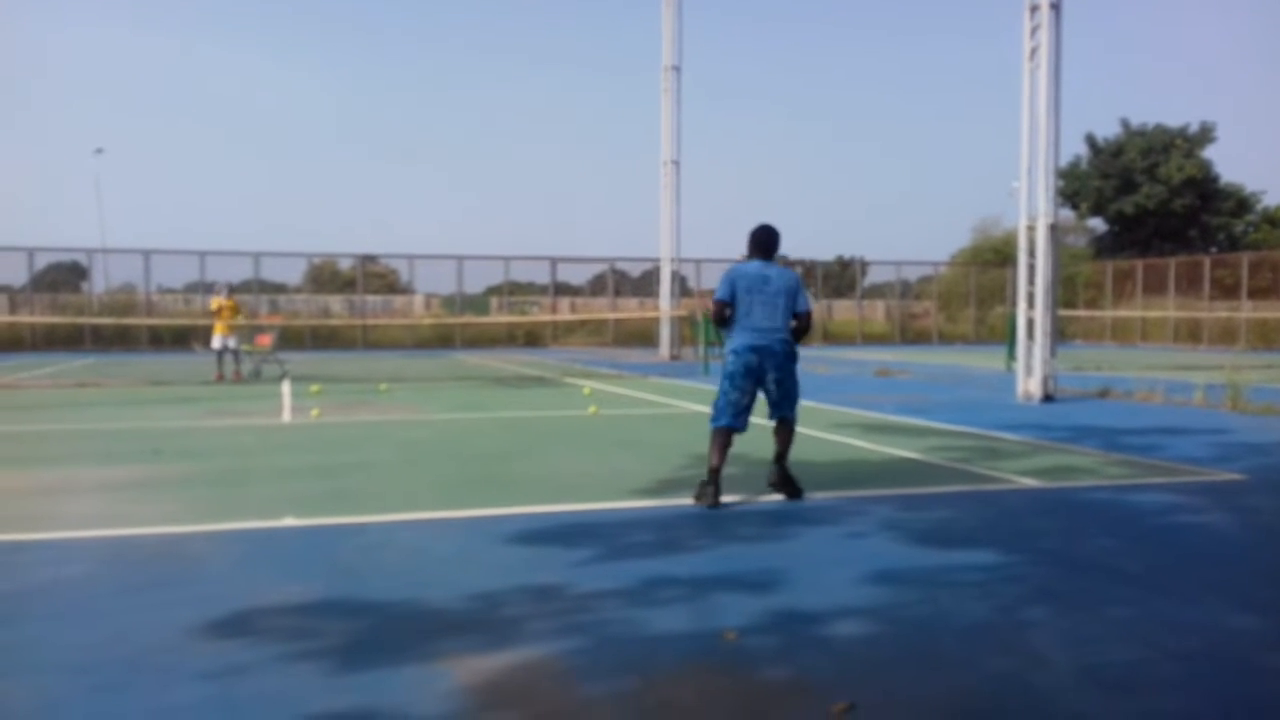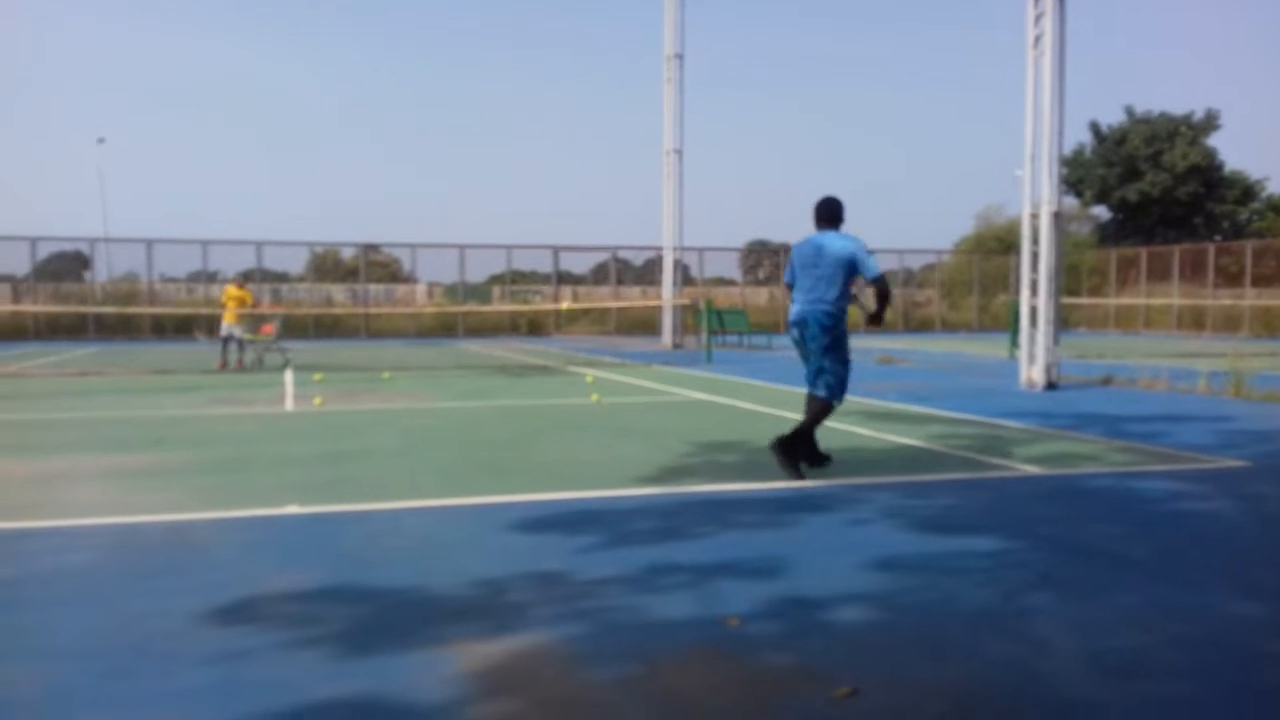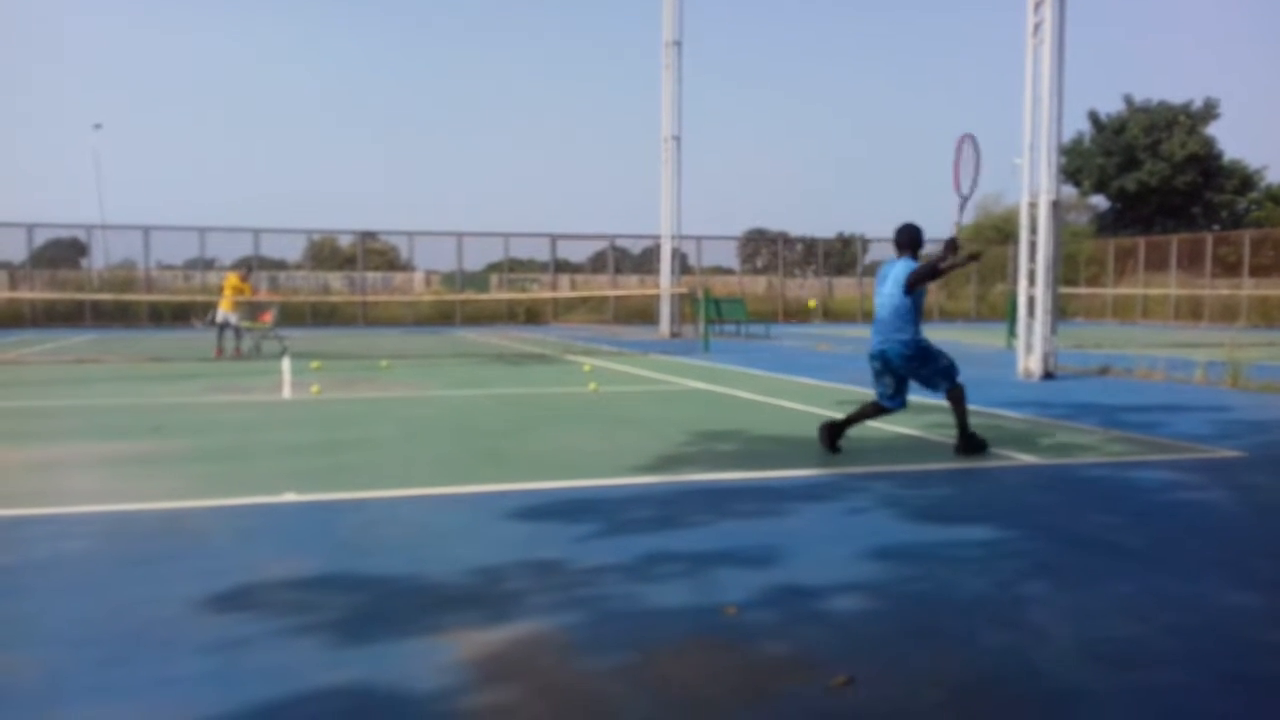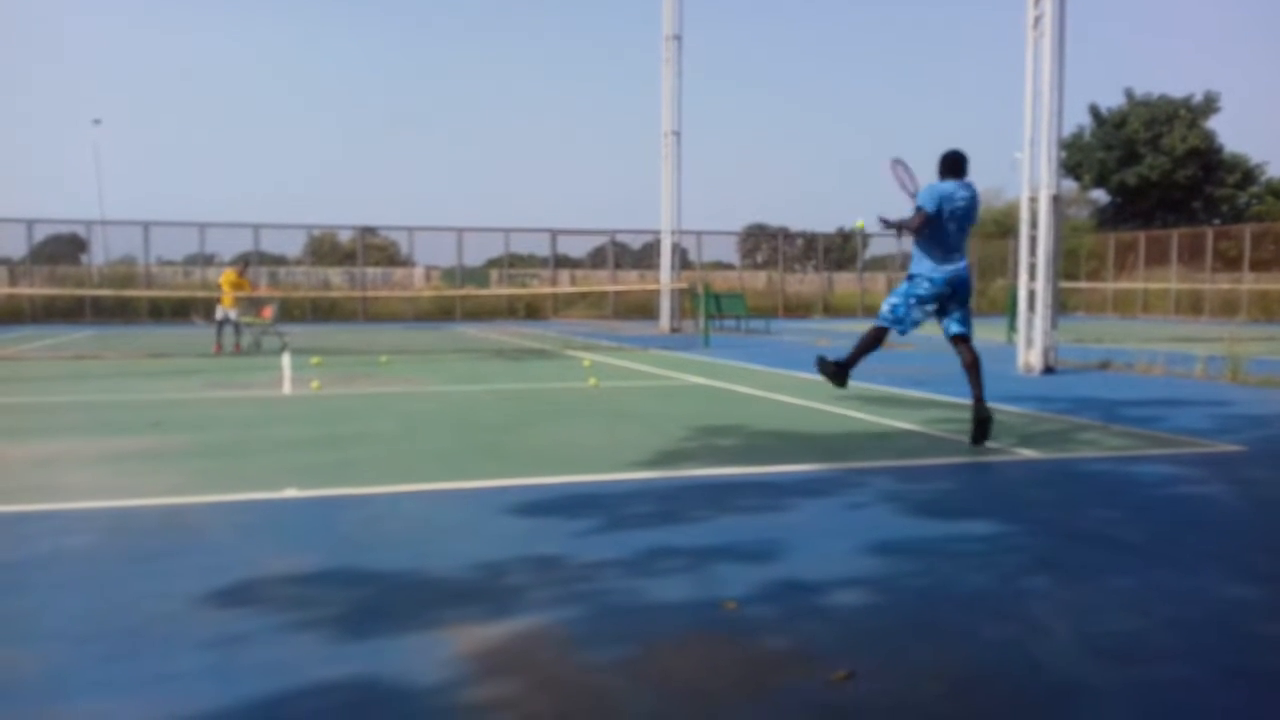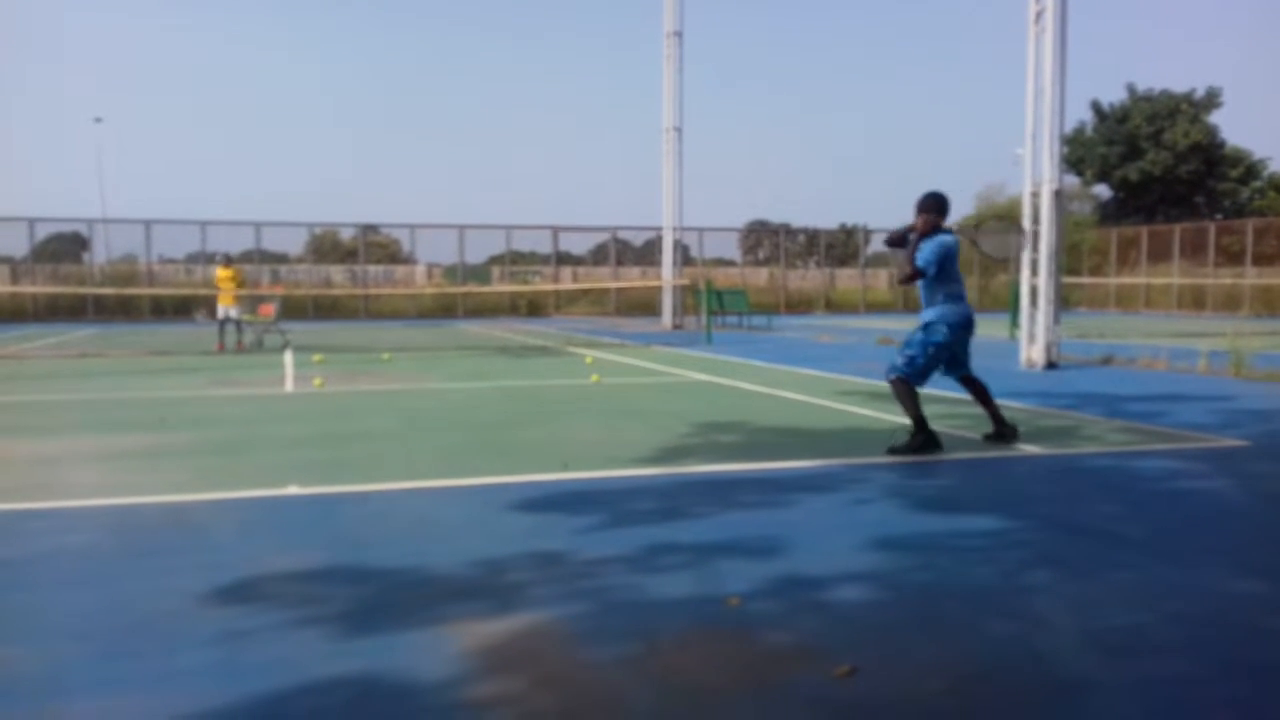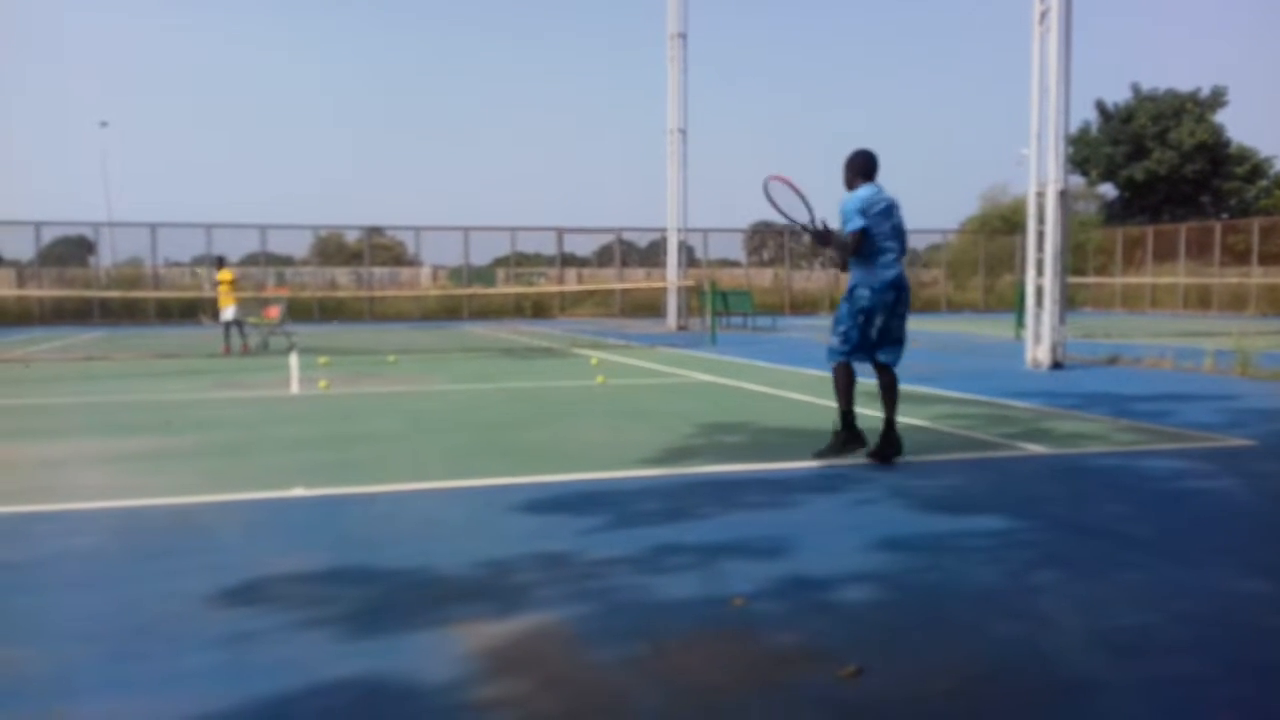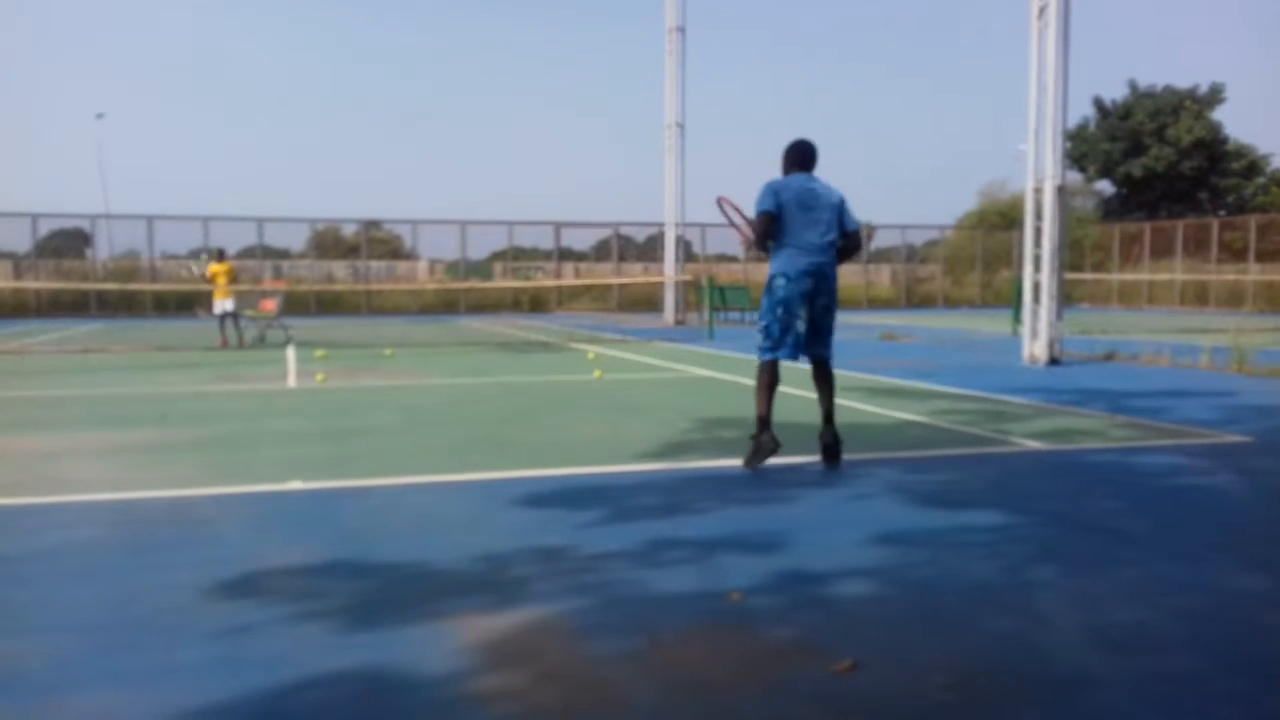
dt=0.4s
person 1, frame 1
left shoulder: (734, 274)
right shoulder: (791, 279)
left elbow: (717, 315)
right elbow: (805, 324)
left hip: (741, 352)
right hip: (779, 352)
left knee: (724, 423)
right knee: (785, 417)
left ankle: (712, 481)
right ankle: (779, 466)
person 1, frame 2
left shoulder: (799, 248)
right shoulder: (853, 247)
right elbow: (882, 287)
right wrist: (878, 313)
left hip: (799, 320)
right hip: (826, 322)
left knee: (819, 386)
right knee: (828, 394)
left ankle: (804, 445)
right ankle: (791, 442)
person 1, frame 3
left shoulder: (888, 269)
right shoulder: (909, 268)
right elbow: (911, 280)
left wrist: (958, 262)
right wrist: (948, 257)
left hip: (879, 350)
right hip: (906, 348)
left knee: (888, 402)
right knee: (950, 379)
left ankle: (837, 427)
right ankle: (965, 438)
person 1, frame 4
left shoulder: (935, 192)
right shoulder: (971, 194)
left elbow: (918, 226)
left wrist: (896, 223)
left hip: (929, 279)
right hip: (959, 278)
left knee: (884, 323)
right knee: (962, 342)
left ankle: (842, 369)
right ankle: (979, 408)
person 1, frame 5
left shoulder: (939, 243)
right shoulder: (933, 236)
left elbow: (905, 277)
right elbow: (891, 241)
left wrist: (915, 239)
right wrist: (911, 230)
left hip: (941, 323)
right hip: (958, 318)
left knee: (898, 376)
right knee: (964, 376)
left ankle: (923, 433)
right ankle: (1002, 426)
person 1, frame 6
left shoulder: (854, 201)
right shoulder: (888, 201)
left elbow: (854, 245)
left wrist: (829, 240)
left hip: (869, 286)
right hip: (896, 284)
left knee: (841, 357)
right knee: (884, 363)
left ankle: (848, 430)
right ankle: (890, 435)
person 1, frame 7
left shoulder: (775, 188)
right shoulder: (833, 195)
left elbow: (761, 231)
right elbow: (854, 243)
left wrist: (764, 245)
left hip: (787, 276)
right hip: (824, 277)
left knee: (770, 355)
right knee: (820, 357)
left ankle: (763, 432)
right ankle: (828, 428)
